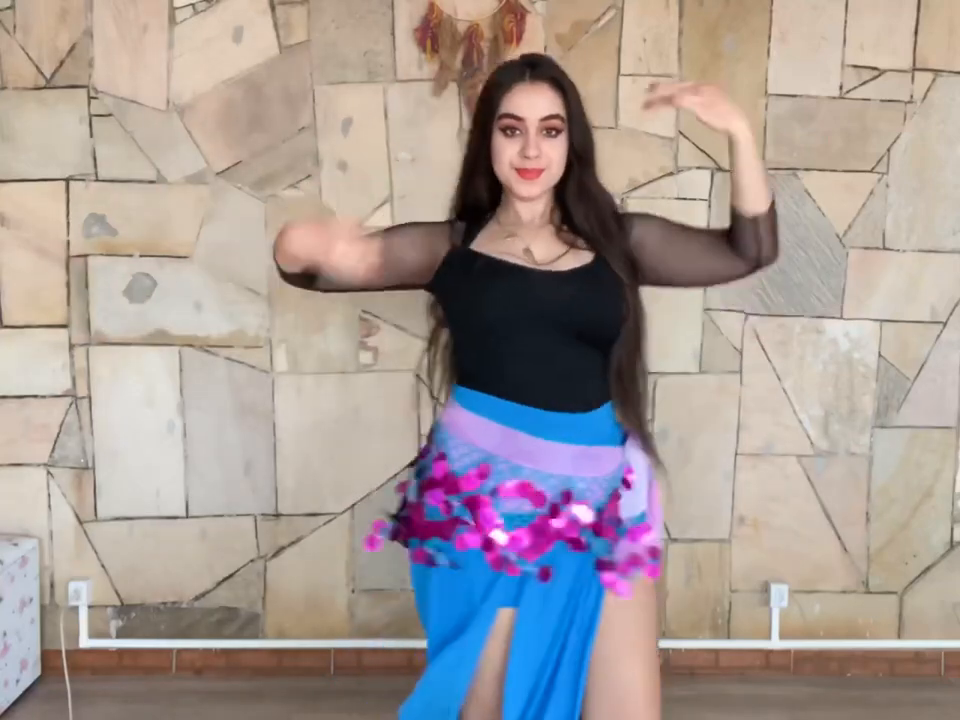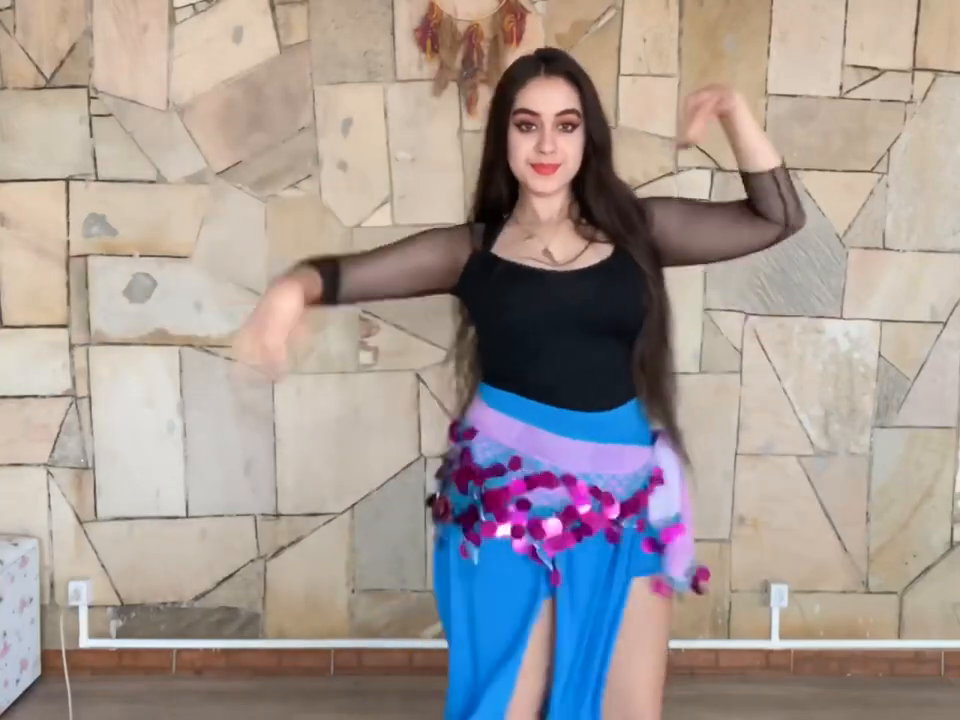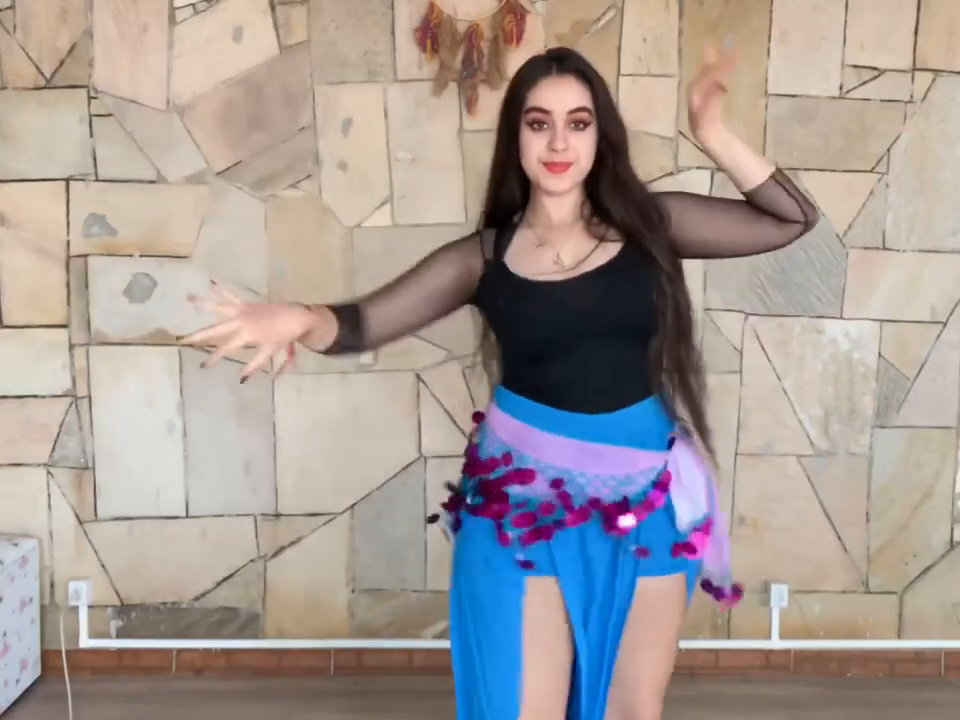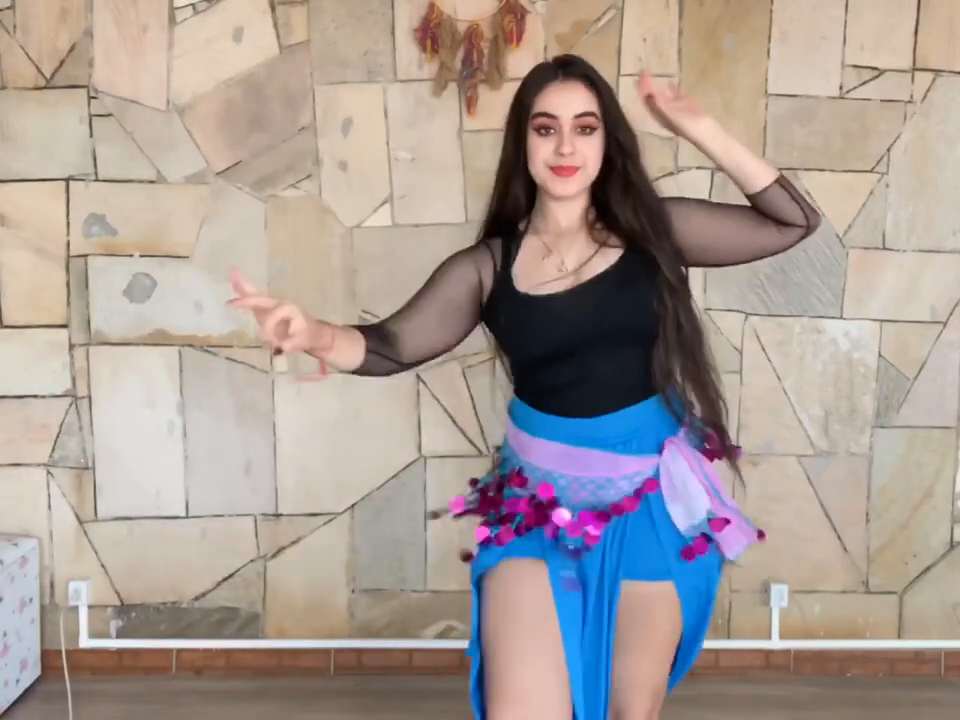
dt=0.1s
person 1, frame 1
left shoulder: (616, 240)
right shoulder: (448, 247)
left elbow: (749, 251)
right elbow: (301, 256)
left wrist: (739, 135)
right wrist: (309, 243)
left hip: (599, 511)
right hip: (481, 507)
person 1, frame 2
left shoulder: (635, 229)
right shoulder: (470, 250)
left elbow: (774, 219)
right elbow: (342, 277)
left wrist: (737, 121)
right wrist: (291, 291)
left hip: (627, 502)
right hip: (510, 502)
person 1, frame 3
left shoulder: (648, 224)
right shoulder: (484, 255)
left elbow: (792, 218)
right elbow: (363, 323)
left wrist: (715, 137)
right wrist: (294, 320)
left hip: (644, 500)
right hip: (521, 502)
person 1, frame 4
left shoulder: (652, 230)
right shoulder: (486, 265)
left elbow: (794, 221)
right elbow: (398, 344)
left wrist: (699, 131)
right wrist: (315, 336)
left hip: (655, 499)
right hip: (541, 502)
